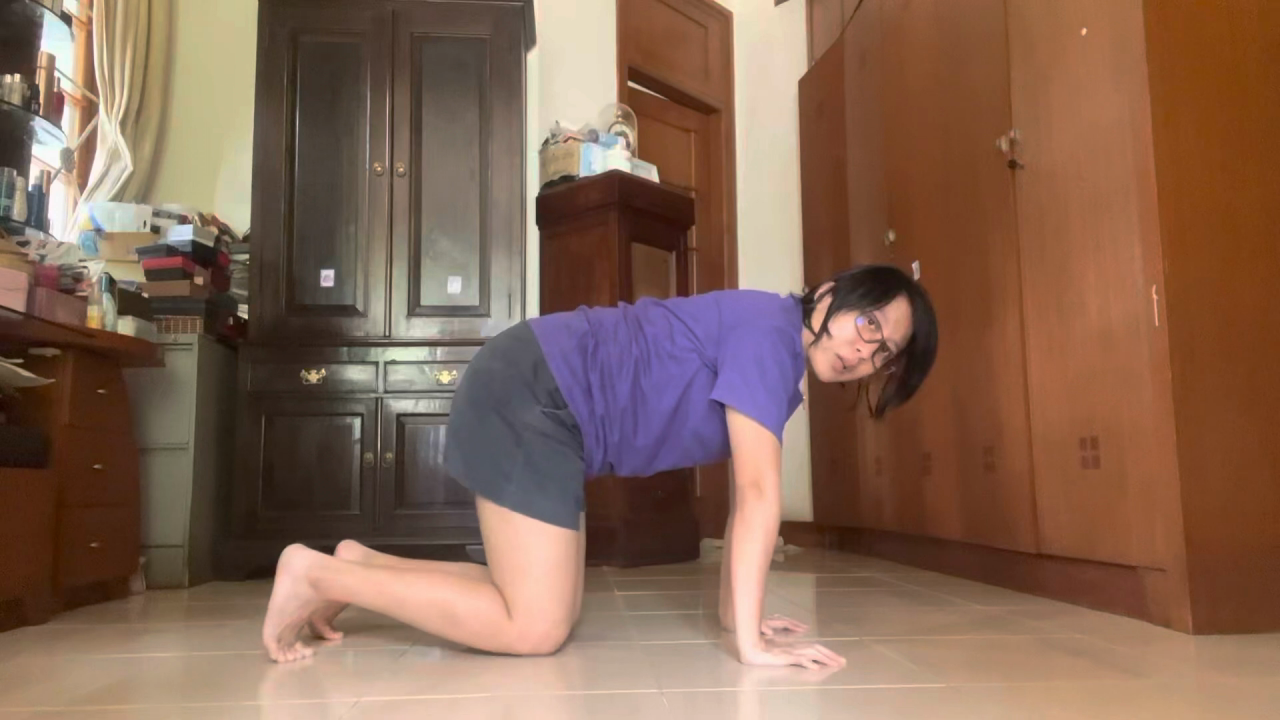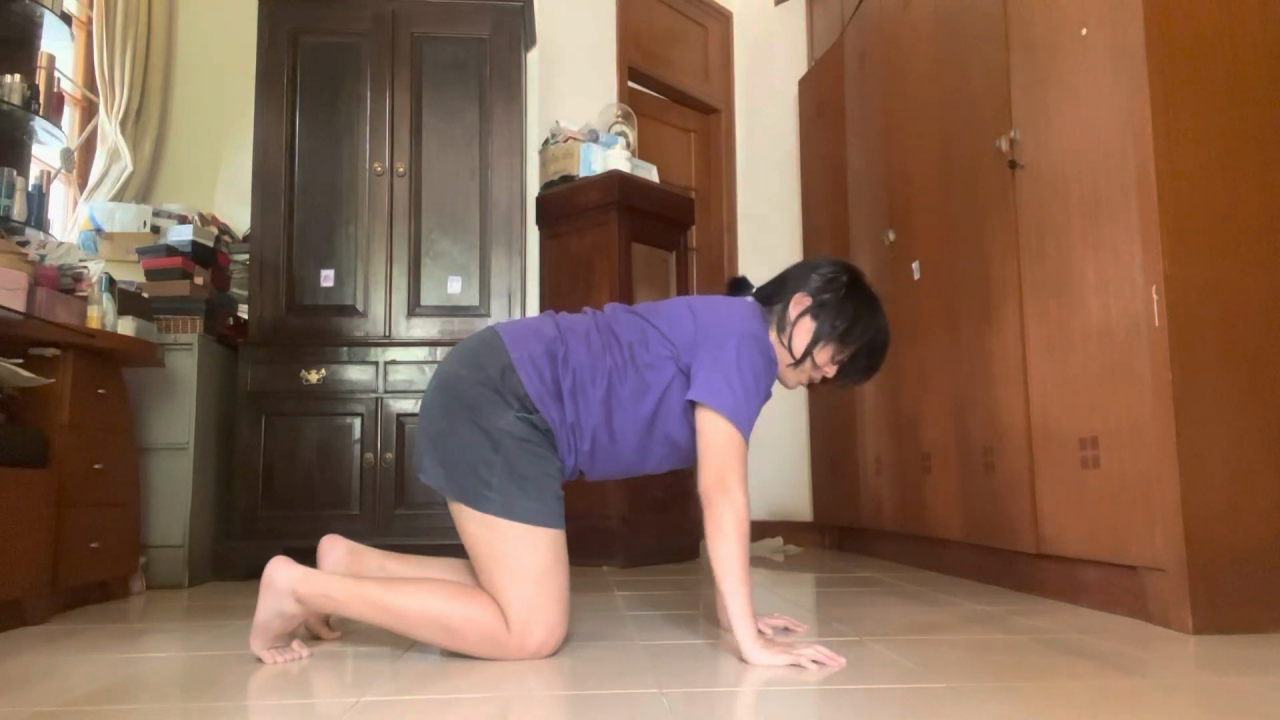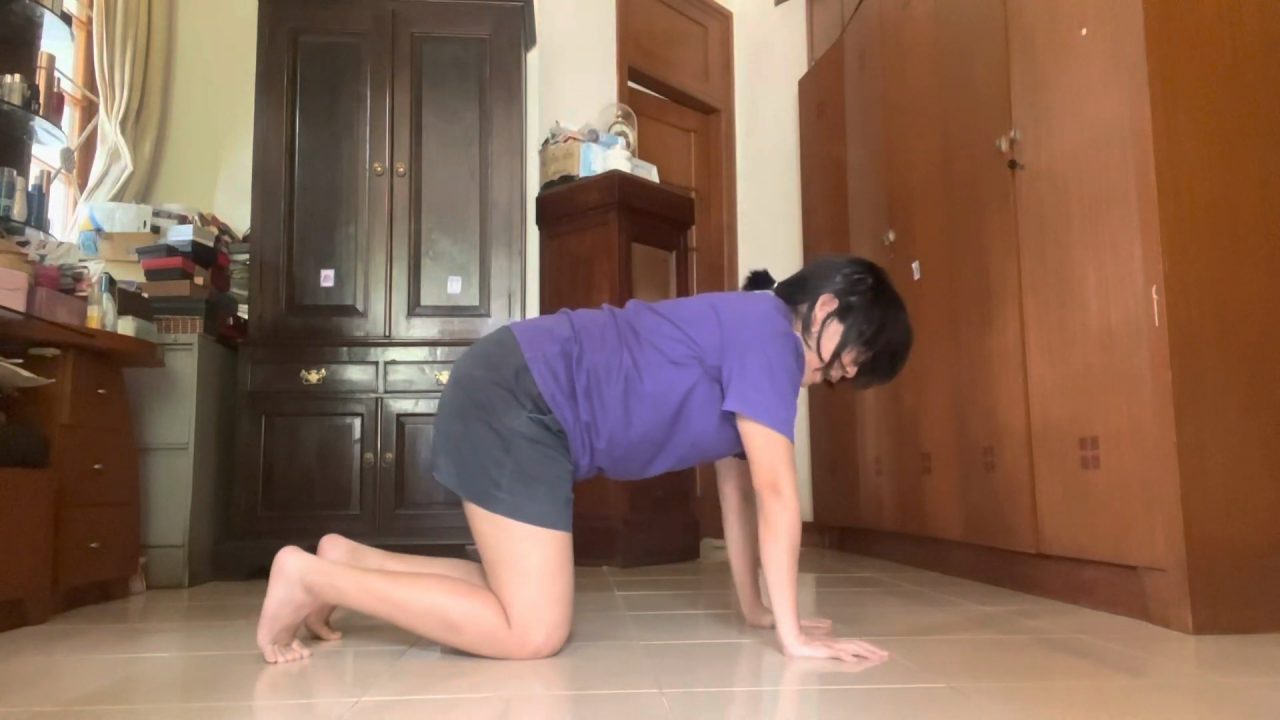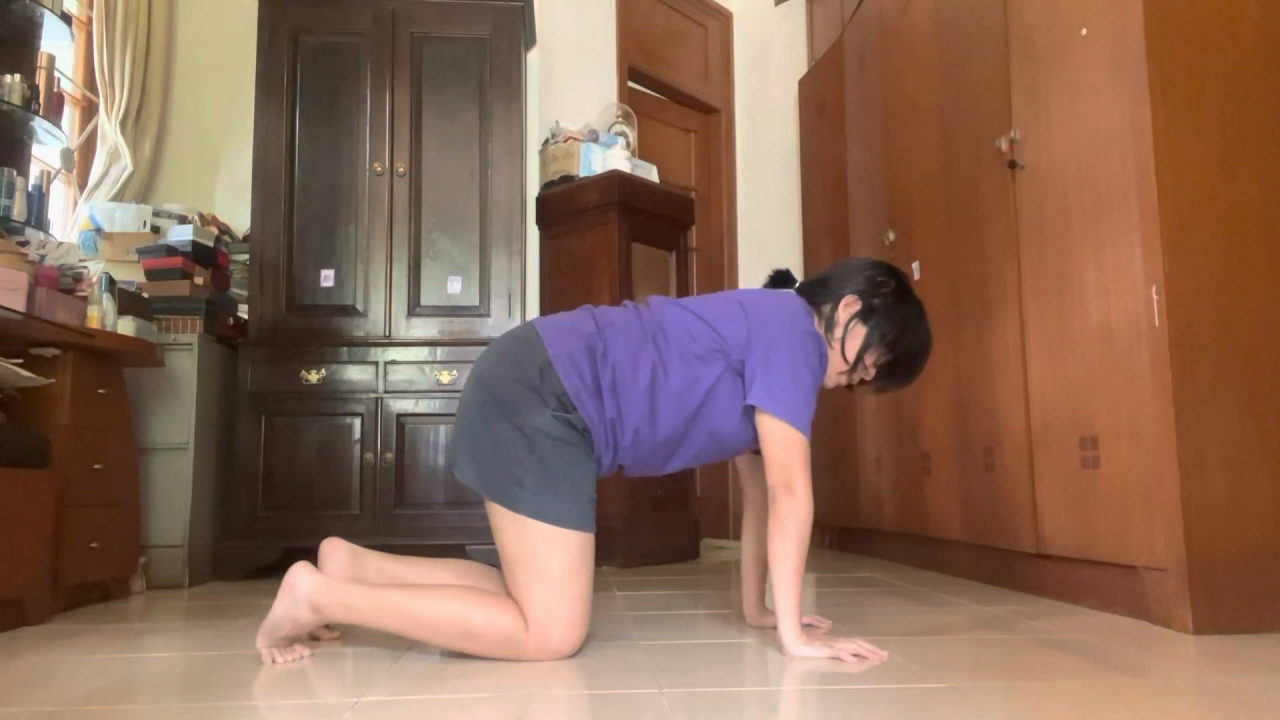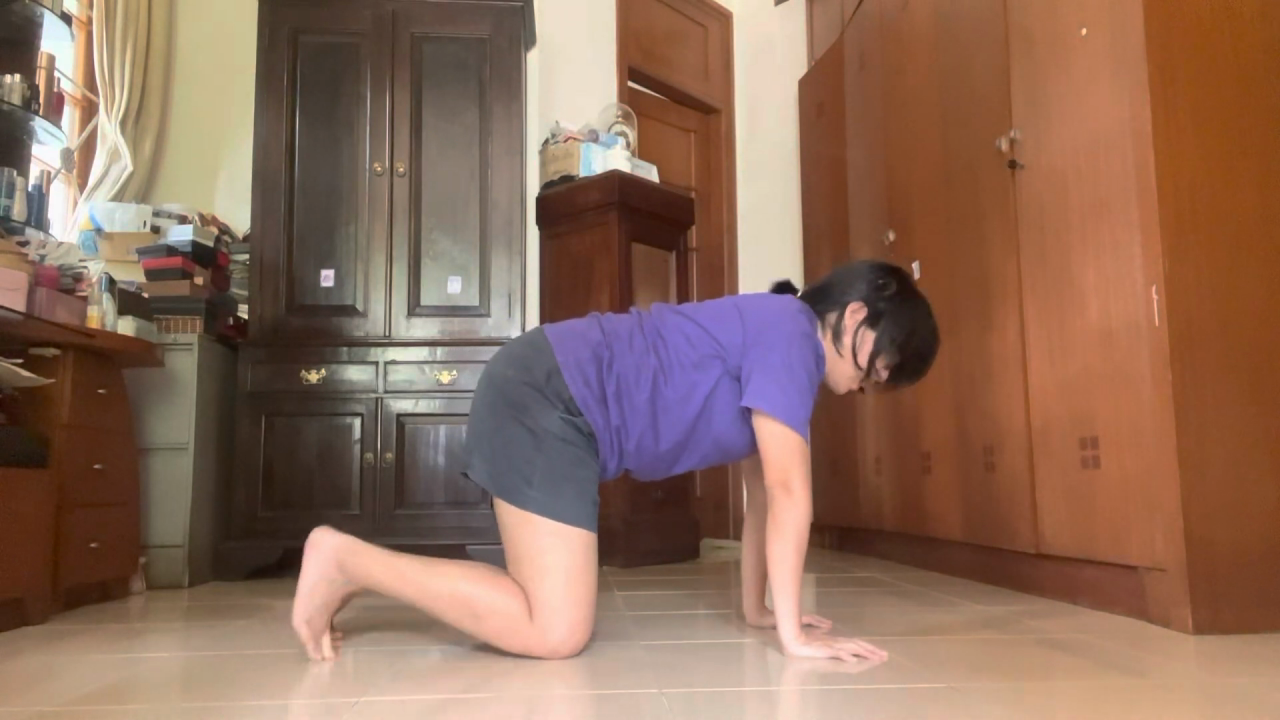
dt=1s
person 1, frame 1
left shoulder: (783, 378)
right shoulder: (770, 334)
left elbow: (746, 494)
right elbow: (758, 494)
left wrist: (734, 610)
right wrist: (750, 640)
left hip: (538, 401)
right hip: (530, 390)
left knee: (551, 599)
right knee: (535, 628)
left ankle: (363, 566)
right ankle: (318, 572)
person 1, frame 2
left shoulder: (734, 350)
right shoulder: (742, 336)
left elbow: (725, 491)
right elbow: (720, 490)
left wrist: (732, 614)
right wrist: (751, 638)
left hip: (496, 398)
right hip: (499, 397)
left knee: (518, 588)
right knee: (531, 632)
left ankle: (350, 561)
right ankle: (303, 586)
person 1, frame 3
left shoulder: (742, 340)
right shoulder: (769, 337)
left elbow: (738, 488)
right elbow: (778, 494)
left wrist: (754, 607)
right wrist: (792, 634)
left hip: (514, 397)
right hip: (517, 398)
left knee: (525, 593)
right knee: (533, 632)
left ankle: (349, 559)
right ankle: (314, 575)
person 1, frame 4
left shoulder: (764, 336)
right shoulder: (792, 332)
left elbow: (759, 489)
right elbow: (790, 491)
left wrist: (754, 608)
right wrist: (793, 631)
left hip: (532, 390)
right hip: (540, 395)
left knee: (536, 594)
right knee: (550, 635)
left ankle: (355, 565)
right ankle: (318, 594)
person 1, frame 5
left shoulder: (774, 336)
right shoulder: (790, 336)
left elbow: (762, 491)
right elbow: (789, 494)
left wrist: (755, 607)
right wrist: (792, 632)
left hip: (546, 397)
right hip: (547, 397)
left knee: (547, 596)
right knee: (555, 634)
left ankle: (365, 562)
right ankle: (344, 559)
